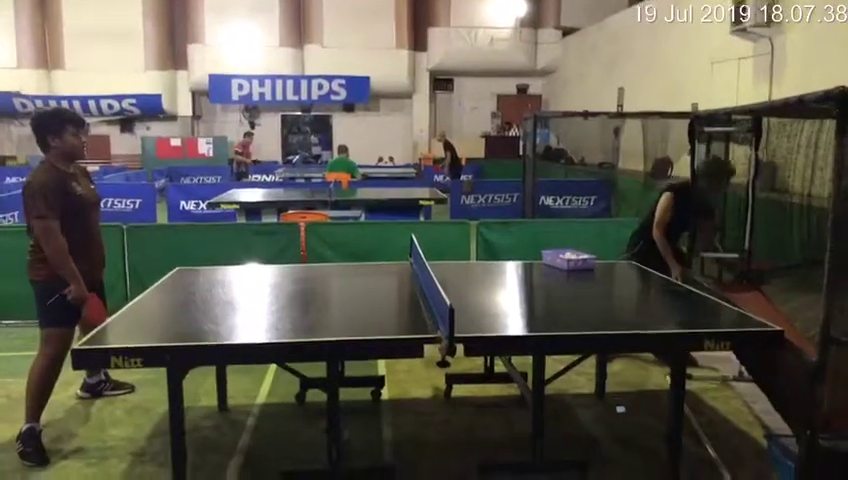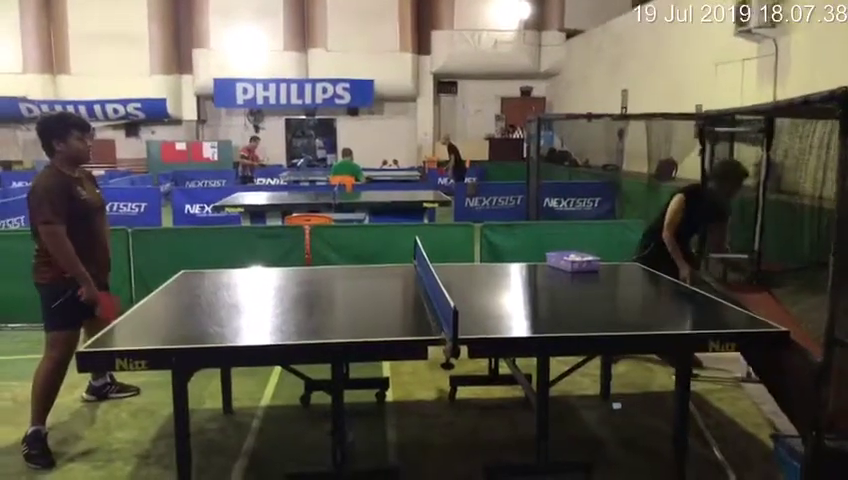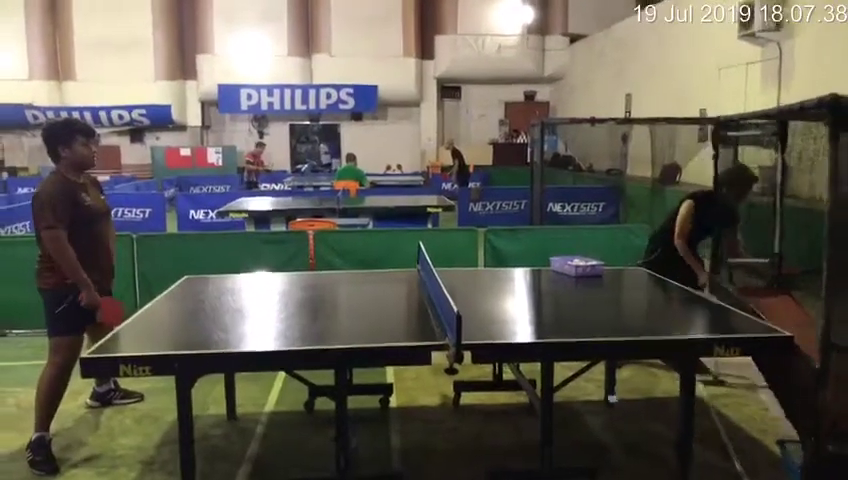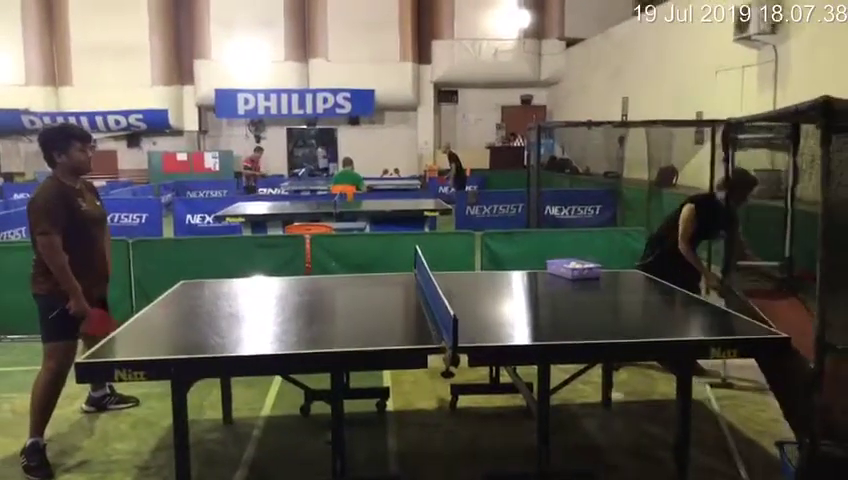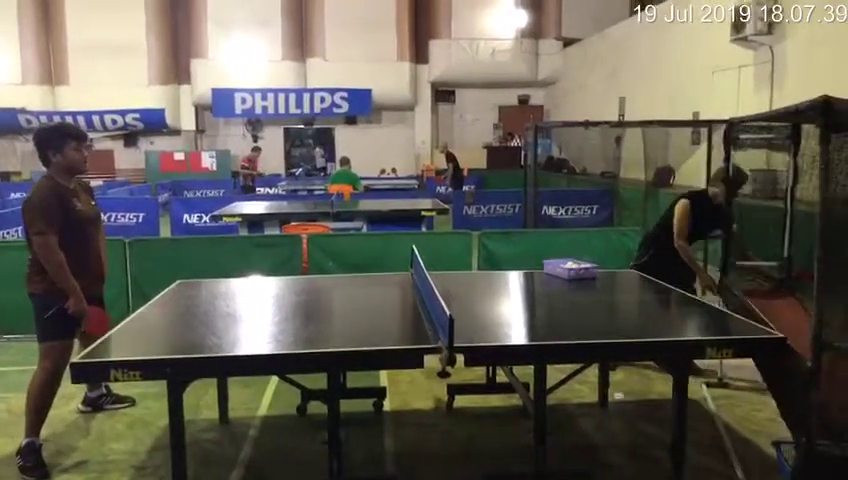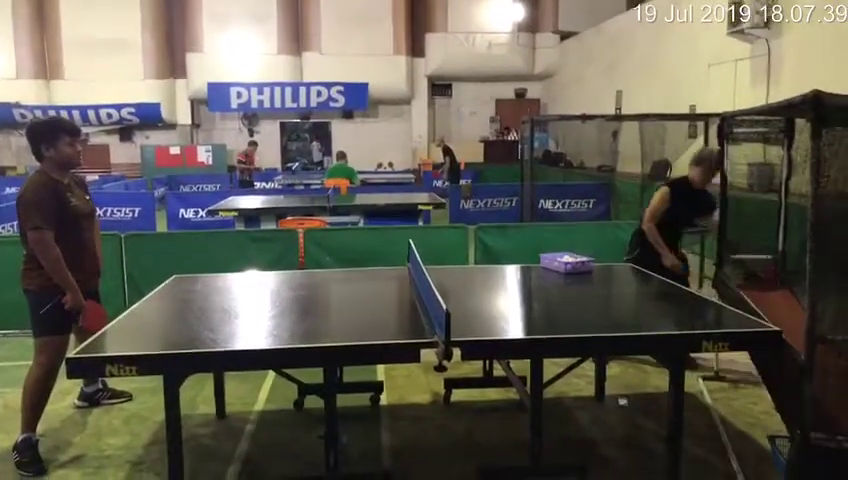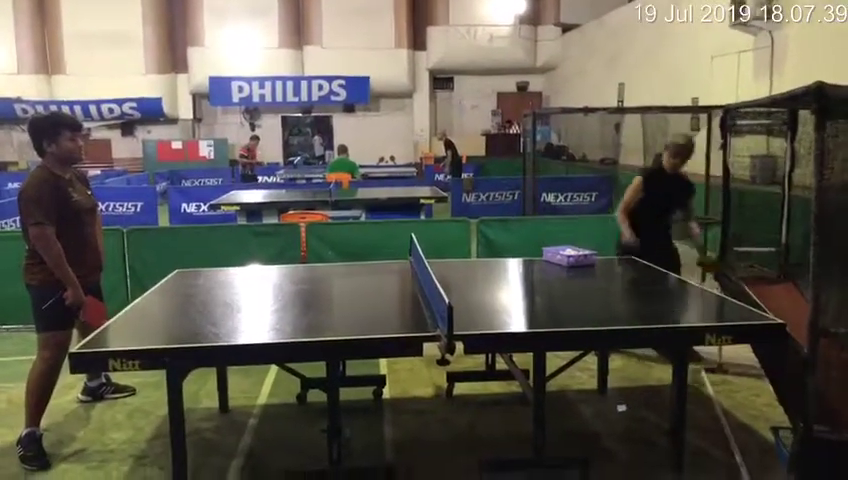
dt=0.2s
person 1, frame 1
left shoulder: (79, 172)
right shoulder: (43, 181)
right elbow: (49, 236)
left wrist: (91, 272)
right wrist: (74, 280)
left hip: (88, 272)
right hip: (58, 279)
left knee: (95, 327)
right knee: (53, 349)
left ankle: (94, 380)
right ankle: (29, 431)
person 1, frame 2
left shoulder: (85, 177)
right shoulder: (48, 185)
right elbow: (55, 240)
left wrist: (98, 274)
right wrist: (84, 282)
left hip: (93, 275)
right hip: (63, 282)
left knee: (100, 330)
right knee: (59, 352)
left ankle: (100, 383)
right ankle: (35, 433)
person 1, frame 3
left shoulder: (91, 183)
right shoulder: (53, 191)
right elbow: (56, 245)
left wrist: (105, 273)
right wrist: (85, 287)
left hip: (97, 281)
right hip: (66, 288)
left knee: (104, 336)
right knee: (62, 358)
left ankle: (104, 389)
right ankle: (39, 439)
person 1, frame 4
left shoulder: (88, 189)
right shoulder: (49, 196)
right elbow: (50, 250)
left wrist: (105, 273)
right wrist: (75, 295)
left hip: (93, 287)
right hip: (60, 294)
left knee: (100, 342)
right knee: (57, 364)
left ankle: (99, 394)
right ankle: (33, 445)
person 1, frame 5
left shoulder: (83, 188)
right shoulder: (44, 196)
right elbow: (47, 250)
left wrist: (99, 273)
right wrist: (73, 294)
left hip: (89, 286)
right hip: (56, 293)
left knee: (96, 341)
right knee: (52, 363)
left ankle: (95, 394)
right ankle: (29, 445)
person 1, frame 6
left shoulder: (77, 183)
right shoulder: (37, 190)
left elbow: (91, 224)
right elbow: (42, 245)
left wrist: (94, 269)
right wrist: (70, 289)
left hip: (84, 281)
right hip: (51, 288)
left knee: (92, 336)
right knee: (48, 358)
left ankle: (91, 389)
right ankle: (25, 441)
person 1, frame 7
left shoulder: (78, 178)
right shoulder: (38, 185)
left elbow: (93, 219)
right elbow: (43, 240)
left wrist: (96, 264)
right wrist: (71, 284)
left hip: (85, 276)
right hip: (53, 283)
left knee: (94, 331)
right knee: (51, 353)
left ankle: (95, 384)
right ankle: (29, 435)
person 2, frame 1
left shoulder: (705, 206)
right shoulder: (673, 194)
left elbow: (706, 241)
right elbow: (657, 232)
right wrist: (673, 265)
left hip: (669, 249)
right hip: (644, 247)
person 2, frame 2
left shoulder: (719, 208)
right shoulder: (686, 196)
left elbow: (717, 244)
right elbow: (667, 232)
right wrist: (682, 266)
left hip: (679, 248)
right hip: (656, 246)
person 2, frame 3
left shoulder: (727, 213)
right shoulder: (695, 202)
left elbow: (733, 249)
right elbow: (679, 241)
right wrist: (700, 272)
left hip: (686, 255)
right hip: (663, 251)
person 2, frame 4
left shoulder: (728, 217)
right shoulder: (696, 205)
left elbow: (739, 249)
right elbow: (683, 244)
right wrist: (706, 273)
left hip: (683, 258)
right hip: (659, 254)
person 2, frame 5
left shoulder: (722, 215)
right shoulder: (689, 202)
right elbow: (680, 242)
right wrist: (702, 274)
left hip: (678, 259)
right hip: (654, 253)
person 2, frame 6
left shoulder: (708, 202)
right shoulder: (670, 189)
left elbow: (714, 228)
right elbow: (647, 222)
right wrist: (665, 254)
left hip: (670, 252)
right hip: (646, 248)
person 2, frame 7
left shoulder: (685, 187)
right shoulder: (645, 179)
left elbow: (689, 220)
right elbow: (622, 211)
left wrist: (700, 243)
right wrist: (627, 233)
left hip: (662, 242)
right hip: (635, 242)
